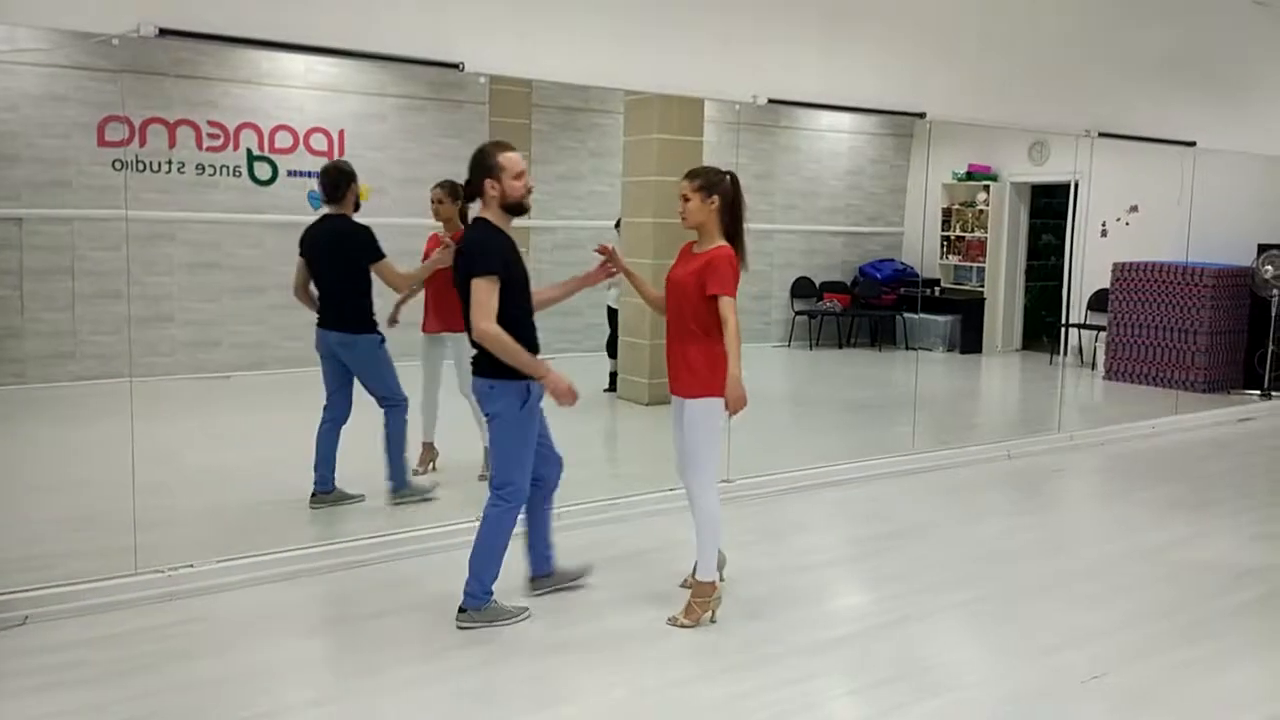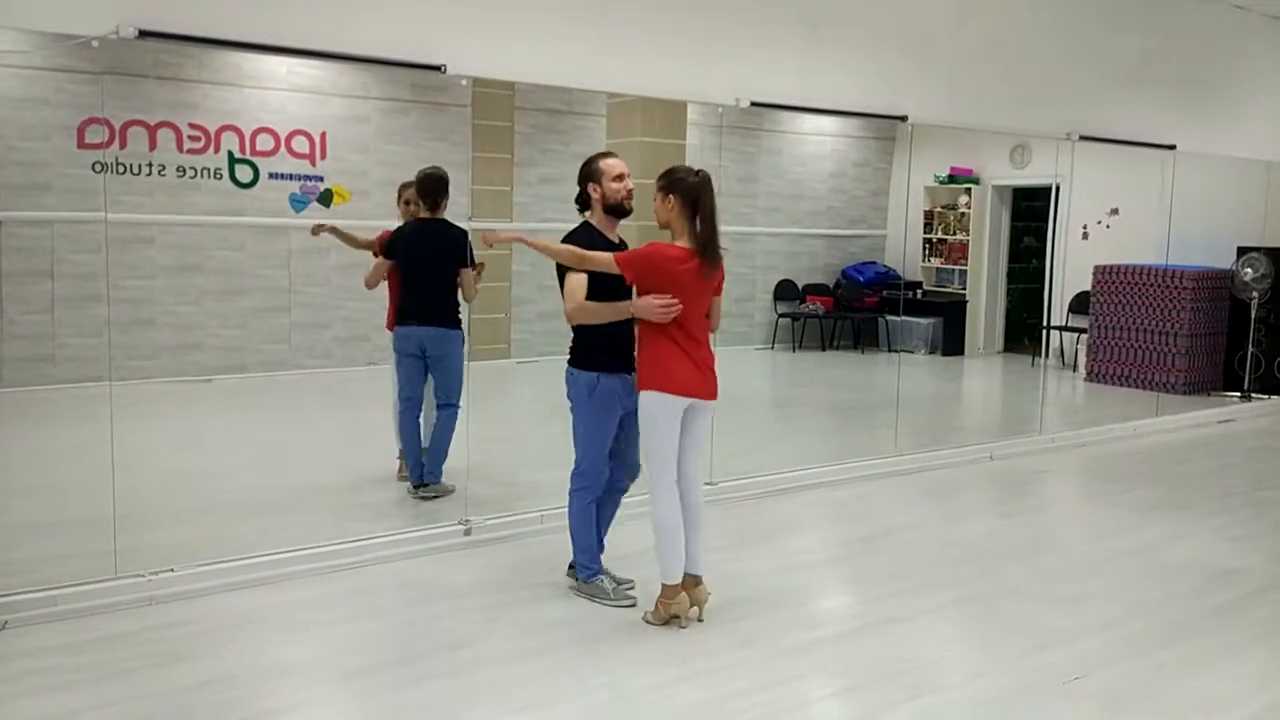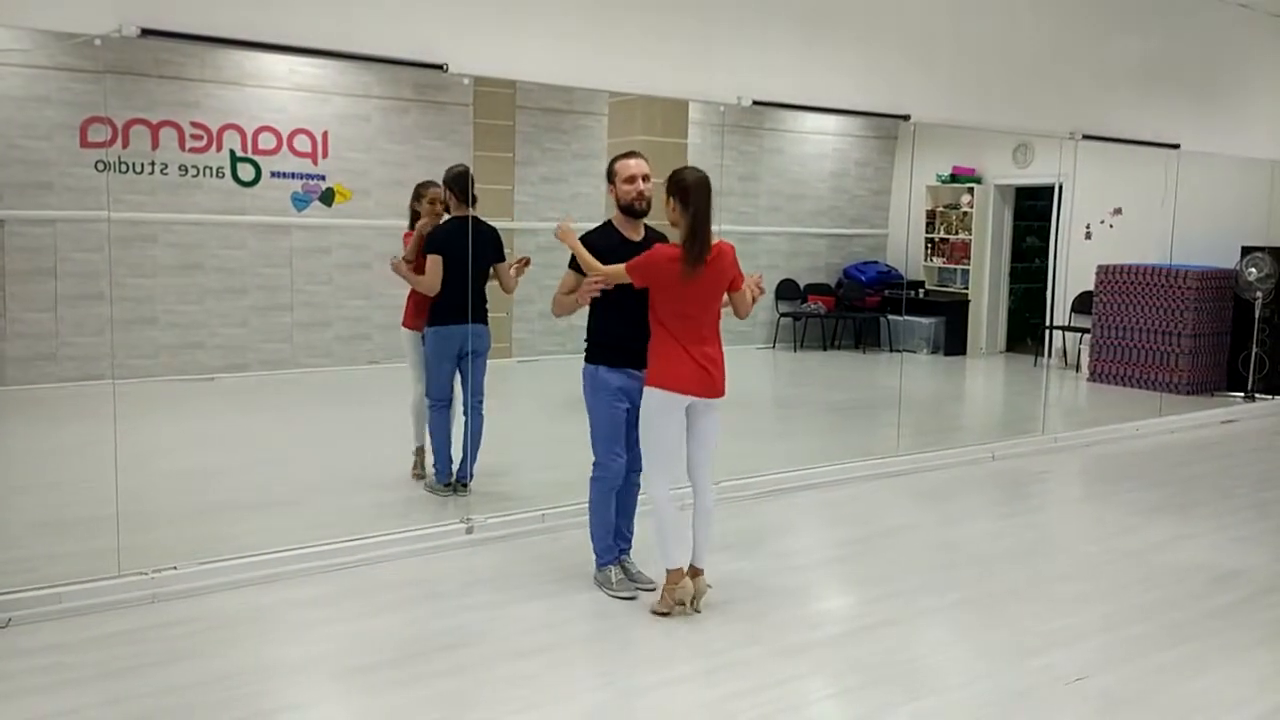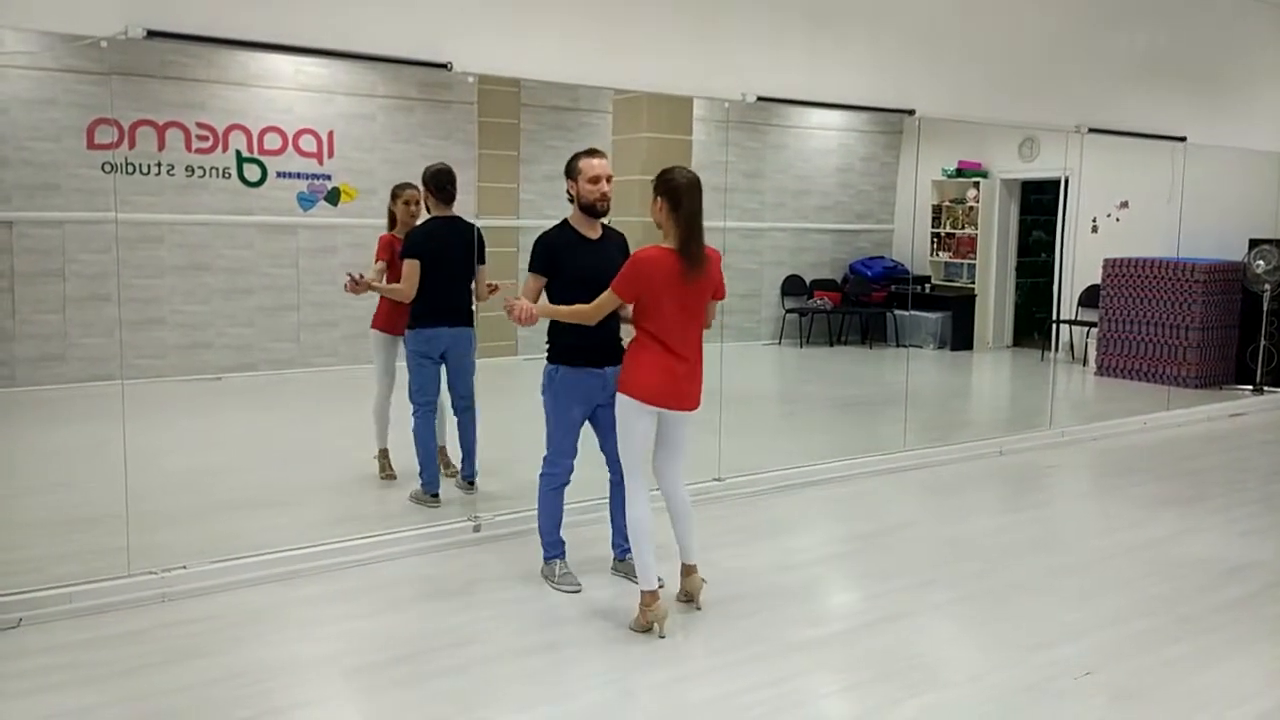
dt=1s
person 1, frame 1
left shoulder: (721, 258)
right shoulder: (687, 252)
left elbow: (729, 320)
right elbow: (664, 306)
left wrist: (734, 375)
right wrist: (625, 269)
left hip: (706, 383)
right hip: (683, 381)
left knee: (701, 481)
right knee: (688, 474)
left ankle: (705, 588)
right ankle: (711, 554)
person 1, frame 2
left shoulder: (656, 257)
right shoulder: (712, 259)
left elbow: (581, 259)
left wrist: (519, 237)
left hip: (664, 384)
right hip: (702, 385)
left knee: (662, 486)
right knee: (689, 483)
left ankle: (672, 592)
right ankle: (694, 582)
person 1, frame 3
left shoulder: (659, 258)
right shoulder: (725, 254)
left elbow: (600, 274)
right elbow: (742, 311)
left wrist: (571, 240)
right wrist: (752, 289)
left hip: (667, 382)
right hip: (709, 381)
left knee: (658, 479)
right knee: (701, 477)
left ankle: (676, 577)
right ankle: (696, 574)
person 1, frame 4
left shoulder: (645, 261)
right shoulder: (711, 260)
left elbow: (592, 315)
left wrist: (537, 308)
left hip: (642, 385)
right hip: (685, 387)
left knee: (636, 488)
right knee: (670, 476)
left ankle: (650, 598)
right ankle: (690, 571)
person 2, frame 1
left shoulder: (486, 238)
right shoulder: (487, 243)
left elbow: (521, 303)
right elbow: (484, 327)
left wrist: (585, 281)
right wrist: (545, 374)
left hip: (508, 381)
right hip: (508, 384)
left knee: (546, 470)
right knee: (510, 489)
left ankle: (542, 571)
right ankle: (476, 603)
person 2, frame 2
left shoulder: (620, 245)
right shoulder: (578, 243)
right elbow: (576, 310)
left wrist: (655, 308)
right wrist: (635, 307)
left hip: (625, 376)
right hip: (593, 378)
left knee: (624, 472)
right knee: (591, 476)
left ankle: (583, 561)
right ankle: (588, 574)
person 2, frame 3
left shoulder: (661, 243)
right shoulder: (595, 242)
right elbow: (558, 305)
right wrist: (581, 297)
left hip: (648, 372)
right hip: (606, 372)
left knee: (633, 469)
right knee: (610, 467)
left ankle: (622, 555)
right ankle: (605, 562)
person 2, frame 4
left shoulder: (617, 242)
right shoulder: (552, 243)
right elbow: (527, 306)
right wrist: (524, 314)
left hip: (615, 372)
right hip: (568, 374)
left knee: (624, 466)
right knee: (558, 469)
left ankle: (624, 554)
right ankle: (553, 558)
person 3, frame 1
left shoulder: (312, 233)
right shoulder: (356, 233)
left elbow: (300, 290)
right elbow: (398, 283)
right wrist: (436, 262)
left hip: (327, 334)
right hip: (358, 335)
left knee: (335, 410)
right knee: (395, 403)
left ankle: (323, 488)
right ankle: (400, 485)
person 3, frame 2
left shoulder: (401, 235)
right shoulder: (458, 237)
left elbow: (371, 282)
right elbow: (468, 295)
left wrist: (387, 273)
right wrist: (475, 277)
left hip: (407, 330)
right hip: (445, 332)
left knee: (409, 405)
right knee: (447, 405)
left ankle: (416, 479)
right ankle: (432, 479)
person 3, frame 3
left shoulder: (438, 234)
right shoulder: (490, 234)
left elbow: (432, 286)
right elbow: (507, 286)
left wrist: (404, 273)
right wrist: (517, 271)
left hip: (442, 329)
right hip: (477, 329)
left knee: (439, 403)
right knee: (473, 405)
left ankle: (443, 477)
right ankle: (464, 478)
person 3, frame 4
left shoulder: (417, 236)
right shoulder: (473, 234)
left elbow: (407, 292)
right elbow: (480, 293)
left wrist: (372, 286)
right wrist: (490, 290)
left hip: (424, 333)
right hip: (461, 331)
left knee: (424, 409)
right knee: (465, 405)
left ankle: (430, 488)
right ankle: (469, 476)
person 4, frame 1
left shoulder: (464, 238)
right shoulder: (432, 240)
right wrist: (398, 304)
left hip: (457, 324)
right hip: (432, 324)
left knee: (466, 387)
right knee: (429, 388)
left ankle: (489, 447)
right ankle: (428, 447)
person 4, frame 2
right shoulder: (390, 239)
right elbow: (362, 243)
right wrist: (333, 229)
right hip: (400, 326)
left knee: (429, 394)
right knee: (400, 394)
left ankle: (423, 451)
right ankle: (405, 454)
person 4, frame 3
right shoulder: (412, 237)
right elbow: (409, 258)
right wrist: (419, 232)
right hip: (417, 321)
right knee: (421, 389)
right ankle: (419, 451)
person 4, frame 4
right shoulder: (387, 241)
right elbow: (378, 272)
right hip: (387, 323)
right knee: (384, 389)
left ankle: (441, 450)
right ankle: (382, 452)
